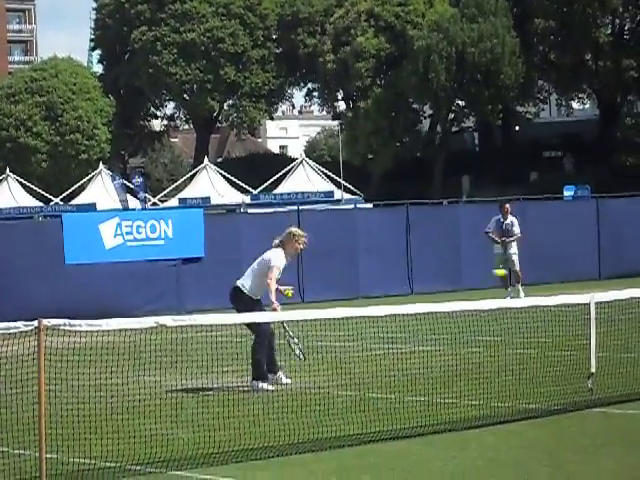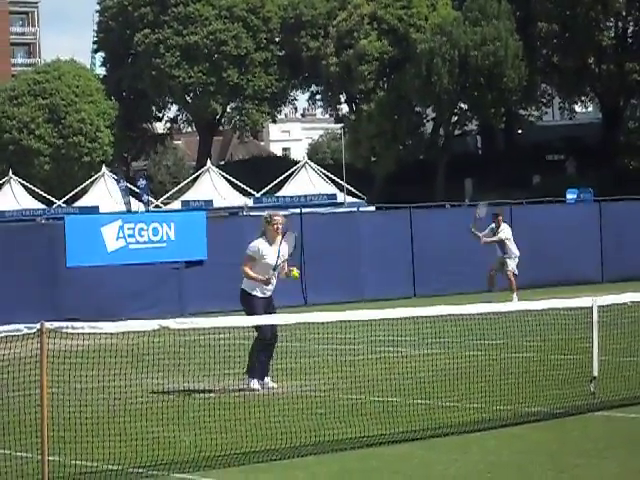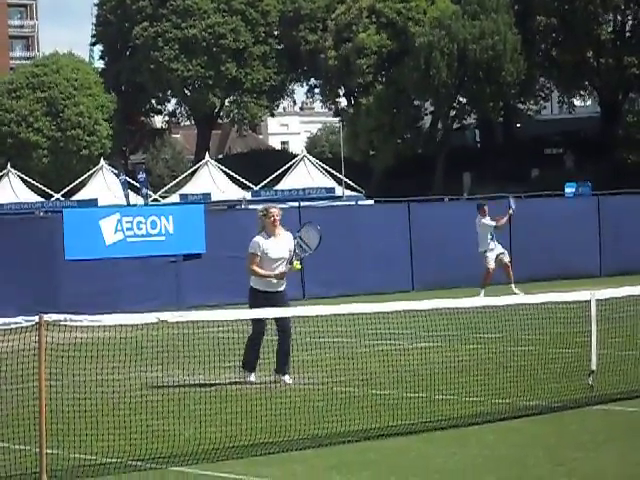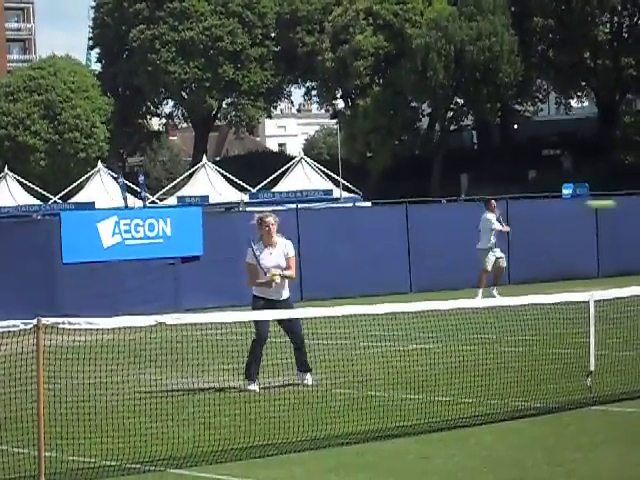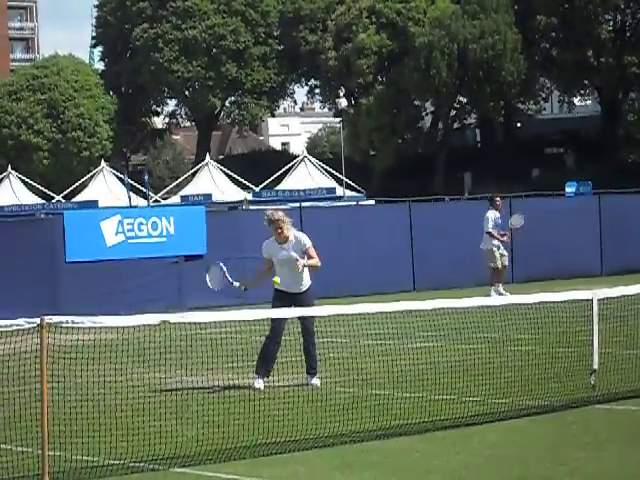
dt=0.5s
person 1, frame 1
left shoulder: (279, 255)
right shoulder: (278, 256)
right elbow: (270, 280)
left wrist: (278, 288)
right wrist: (273, 300)
left hip: (251, 297)
right hip: (242, 295)
left knee: (268, 333)
right knee: (262, 333)
left ankle: (273, 373)
right ankle: (258, 380)
person 1, frame 2
left shoulder: (283, 246)
right shoulder: (257, 246)
left elbow: (283, 272)
right elbow: (245, 269)
left wrist: (290, 273)
right wrist: (260, 279)
left hip: (268, 297)
right hip: (251, 296)
left knee: (272, 336)
right knee: (264, 334)
left ankle: (263, 377)
right ankle: (252, 377)
person 1, frame 3
left shoulder: (288, 237)
right shoulder: (258, 241)
right elbow: (252, 269)
right wrist: (273, 275)
left hip: (279, 291)
right hip: (259, 292)
left knee: (285, 330)
right knee: (258, 331)
left ankle: (282, 371)
right ankle: (249, 369)
person 1, frame 4
left shoulder: (286, 245)
right shoulder: (254, 251)
left elbow: (292, 273)
right elbow: (251, 280)
left wrist: (279, 273)
right wrist: (264, 281)
left hip: (283, 299)
right hip: (261, 300)
left knee: (297, 335)
right knee: (261, 336)
left ankle: (304, 372)
right ankle: (251, 379)
person 1, frame 5
left shoulder: (300, 238)
right shoulder: (268, 246)
left elbow: (317, 262)
right elbow: (269, 269)
left wrist: (304, 262)
right wrist: (253, 282)
left hip: (303, 291)
right hip: (282, 293)
left knee: (308, 331)
right knee: (275, 332)
left ankle: (312, 374)
right ankle: (260, 375)
